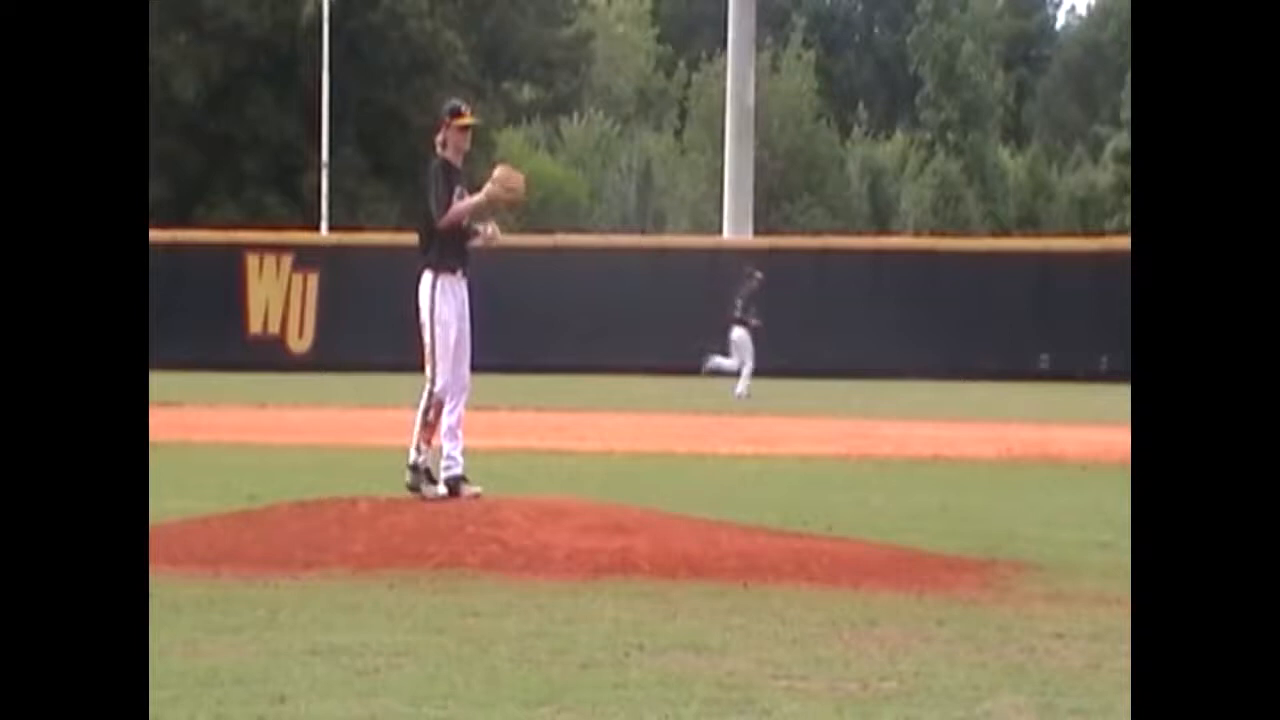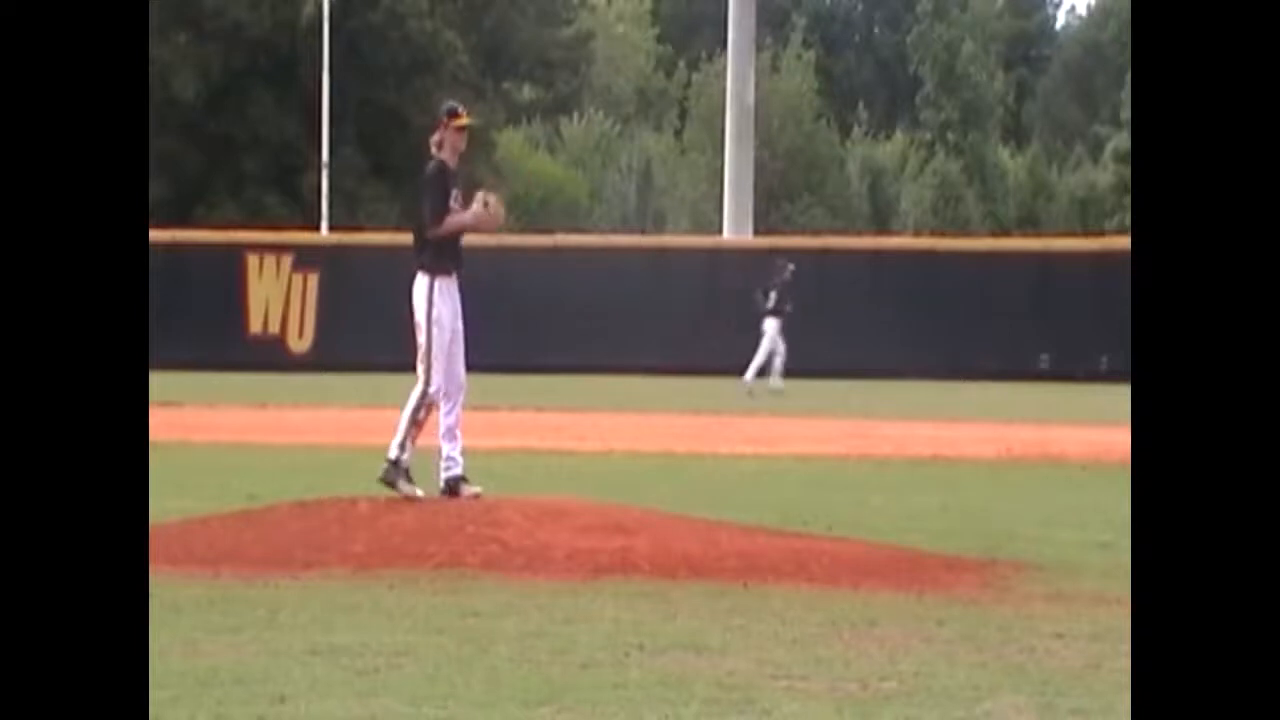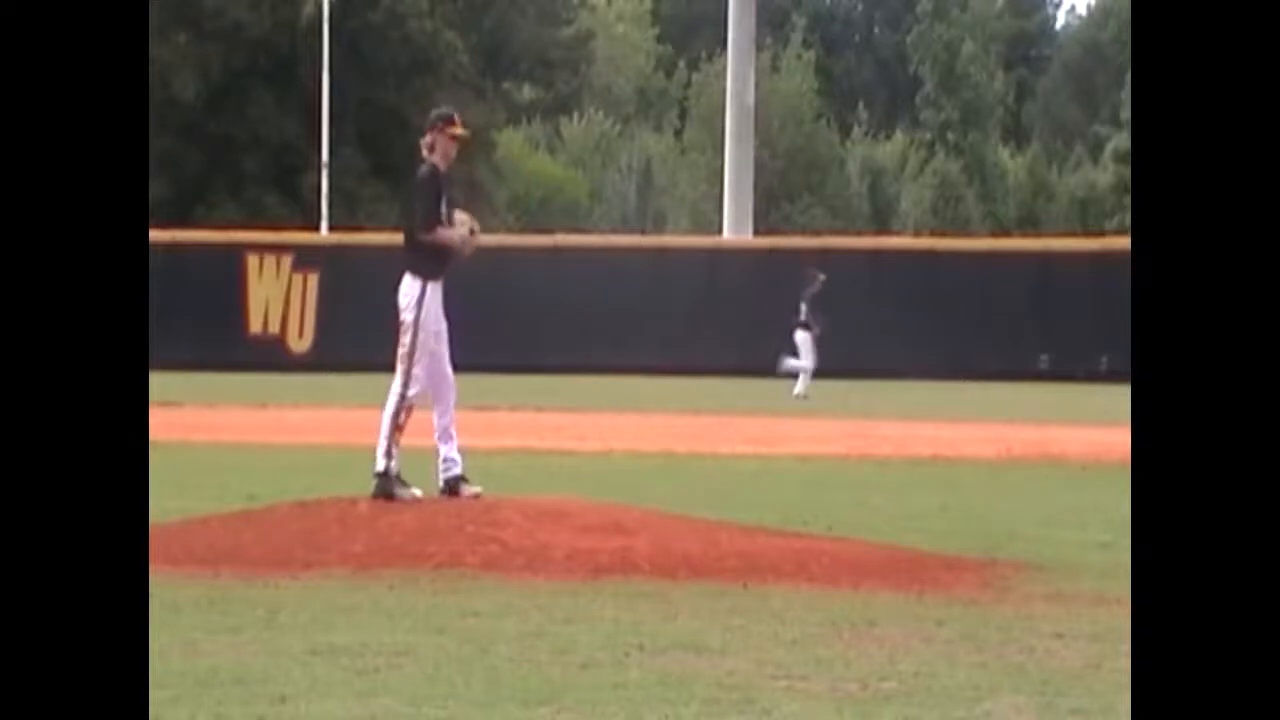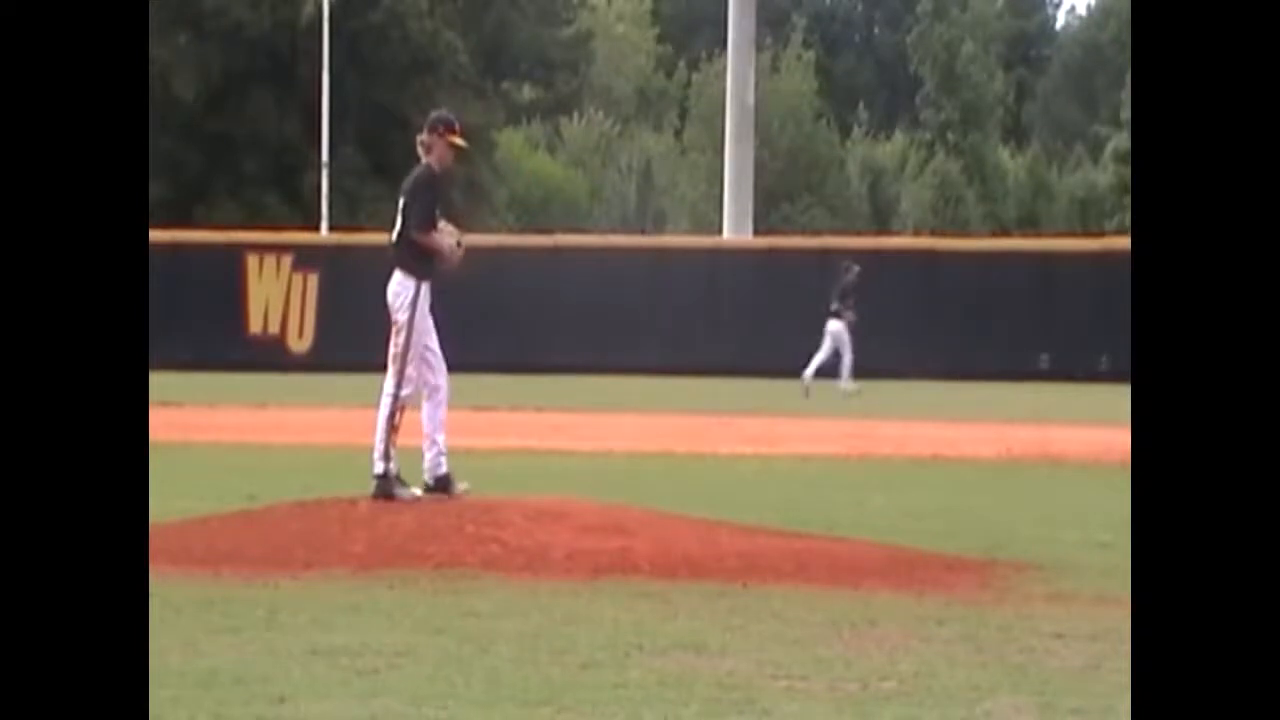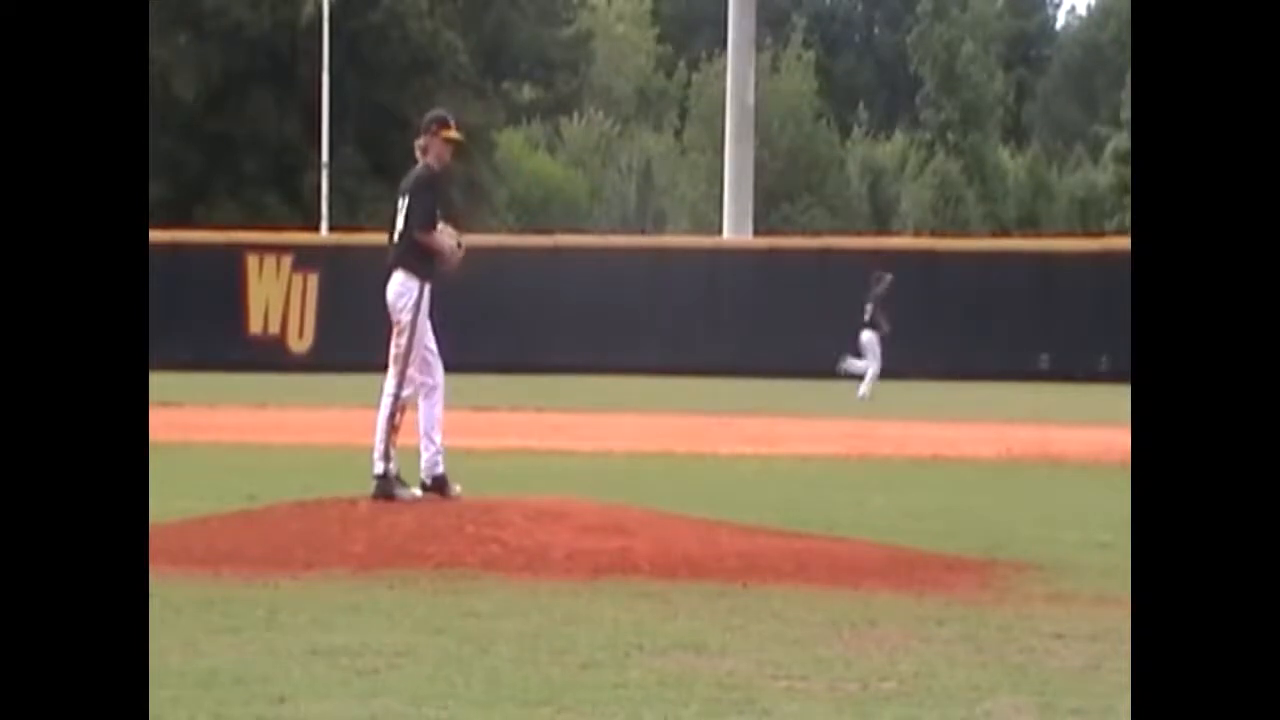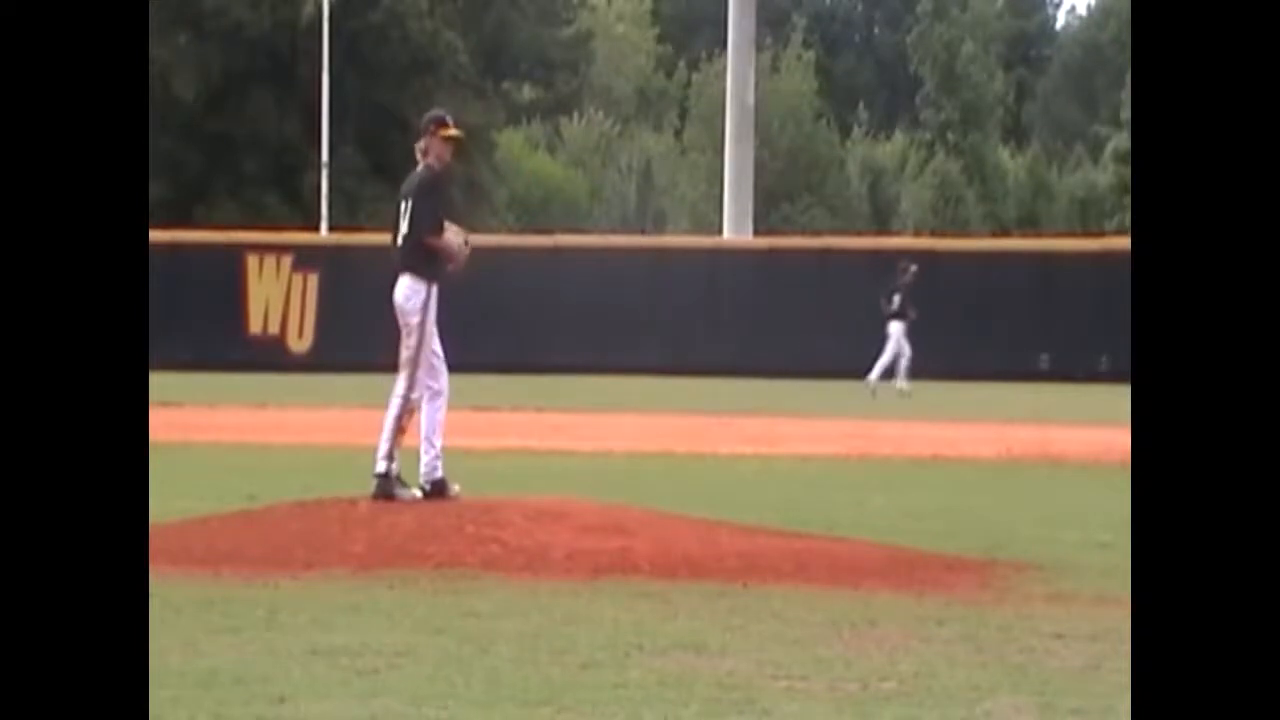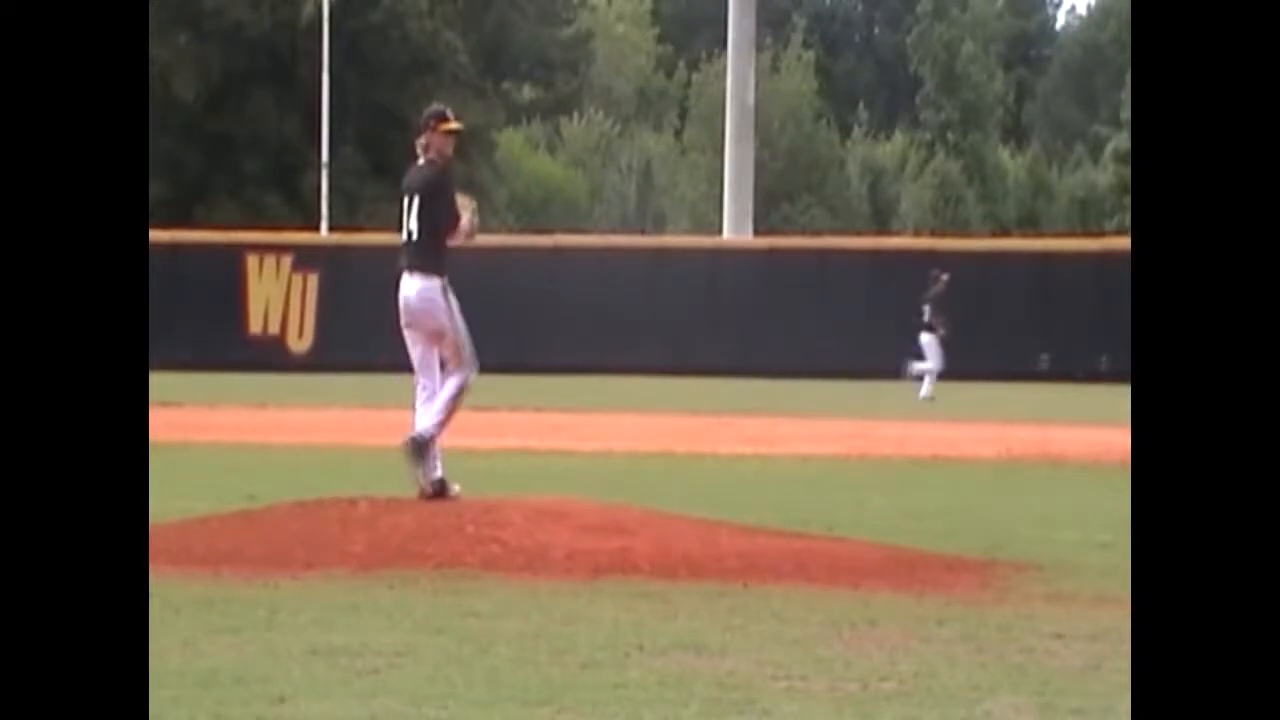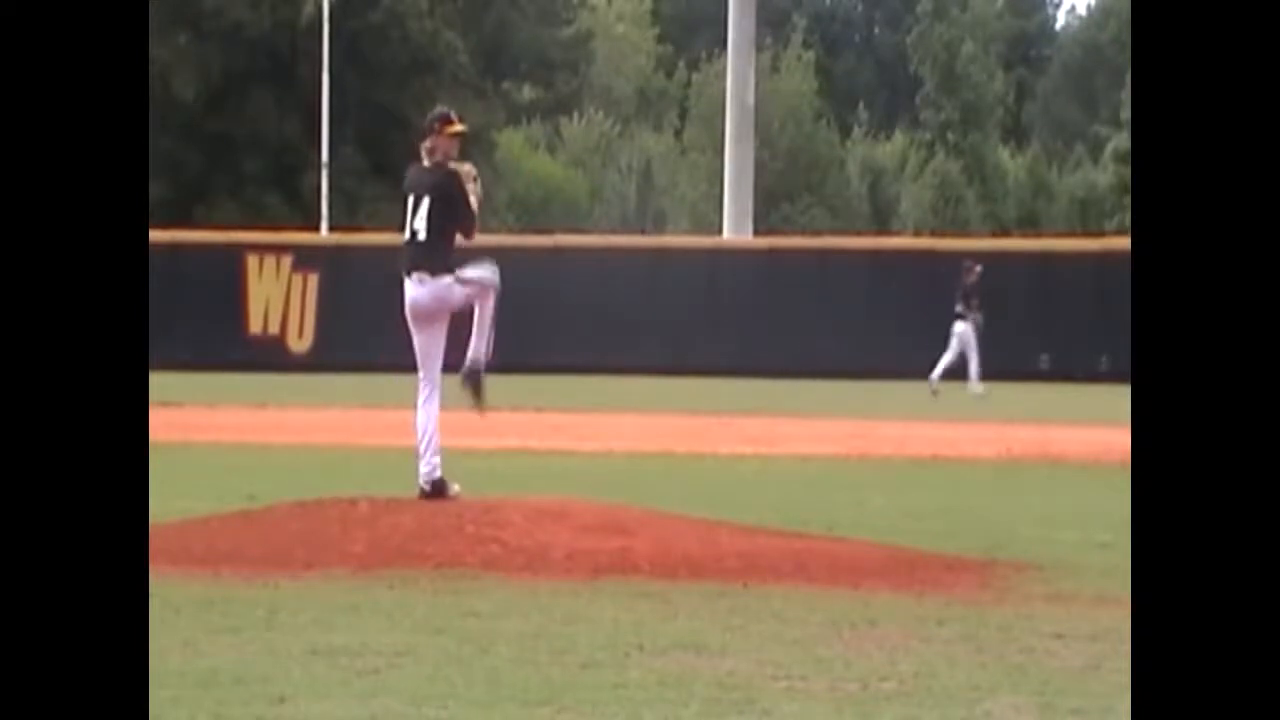
dt=0.2s
person 1, frame 1
left shoulder: (460, 173)
right shoulder: (437, 169)
right elbow: (443, 218)
left wrist: (480, 230)
right wrist: (483, 197)
left hip: (459, 282)
right hip: (438, 283)
left knee: (459, 381)
right knee: (439, 380)
left ankle: (451, 471)
right ankle: (418, 465)
person 1, frame 2
left shoulder: (453, 175)
right shoulder: (433, 172)
right elbow: (432, 227)
left wrist: (469, 221)
right wrist: (469, 216)
left hip: (450, 284)
right hip: (432, 284)
left knee: (454, 382)
right knee: (432, 381)
left ankle: (451, 473)
right ankle: (396, 460)
person 1, frame 3
left shoulder: (440, 178)
right shoulder: (426, 176)
right elbow: (424, 232)
left wrist: (457, 235)
right wrist: (458, 237)
left hip: (432, 287)
right hip: (420, 287)
left knee: (443, 383)
right knee: (409, 382)
left ankle: (450, 473)
right ankle: (385, 472)
person 1, frame 4
left shoulder: (420, 177)
right shoulder: (427, 178)
right elbow: (418, 232)
left wrist: (441, 236)
right wrist: (445, 249)
left hip: (413, 286)
right hip: (410, 287)
left knee: (435, 380)
right knee: (400, 382)
left ankle: (437, 471)
right ankle: (384, 473)
person 1, frame 5
left shoulder: (412, 178)
right shoulder: (428, 177)
right elbow: (421, 232)
left wrist: (441, 238)
right wrist: (446, 250)
left hip: (407, 283)
right hip: (411, 286)
left knee: (431, 379)
right knee: (400, 382)
left ankle: (433, 471)
right ankle: (383, 474)
person 1, frame 6
left shoulder: (412, 181)
right shoulder: (431, 179)
right elbow: (430, 234)
left wrist: (445, 249)
right wrist: (454, 250)
left hip: (409, 285)
right hip: (419, 288)
left knee: (435, 383)
right knee: (409, 385)
left ankle: (432, 476)
right ankle: (385, 473)
person 1, frame 7
left shoulder: (411, 176)
right shoulder: (439, 175)
right elbow: (449, 231)
left wrist: (455, 222)
right wrist: (467, 223)
left hip: (408, 285)
right hip: (430, 286)
left knee: (428, 381)
right knee: (462, 369)
left ankle: (431, 475)
right ankle: (422, 439)
person 1, frame 8
left shoulder: (412, 175)
right shoulder: (448, 178)
right elbow: (468, 230)
right wrist: (473, 195)
left hip: (412, 288)
right hip: (441, 284)
left knee: (428, 383)
right knee: (489, 276)
left ankle: (430, 475)
right ankle: (474, 365)
